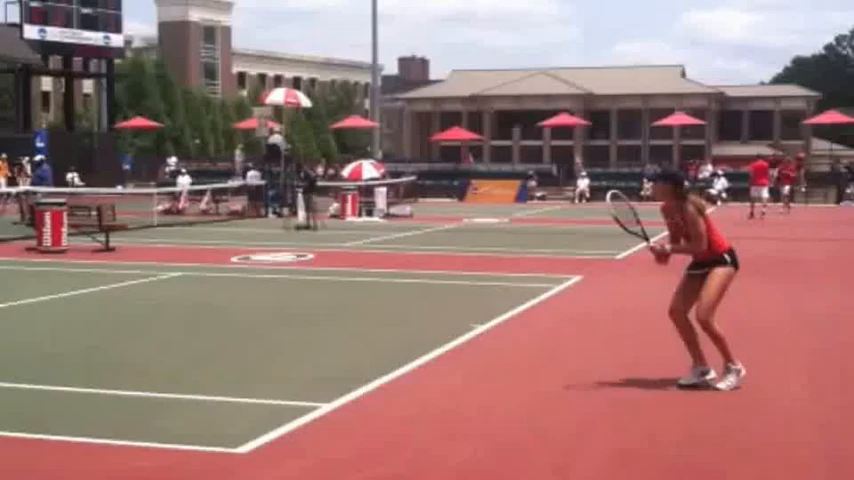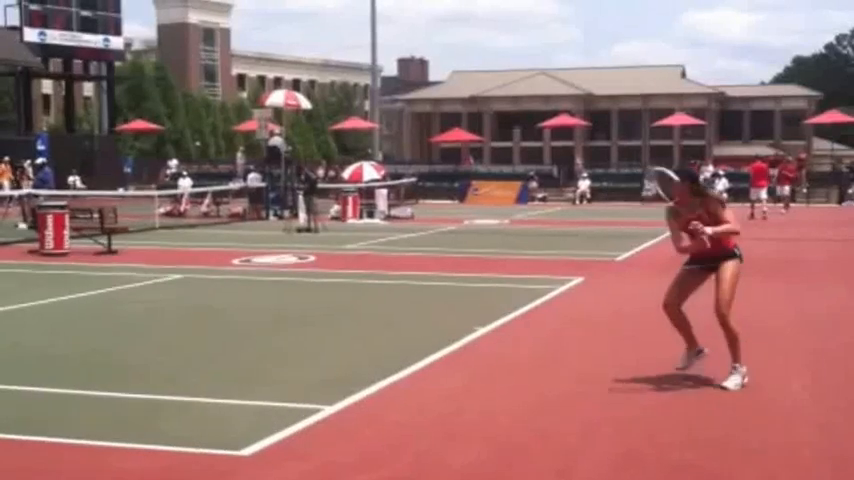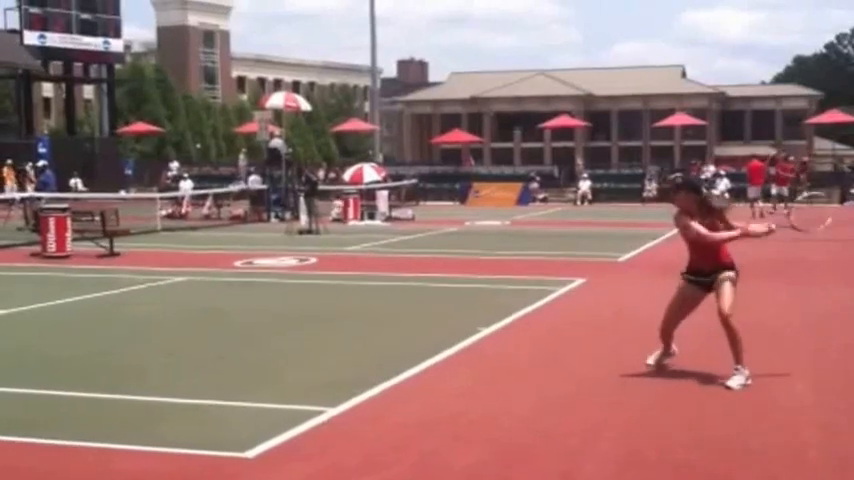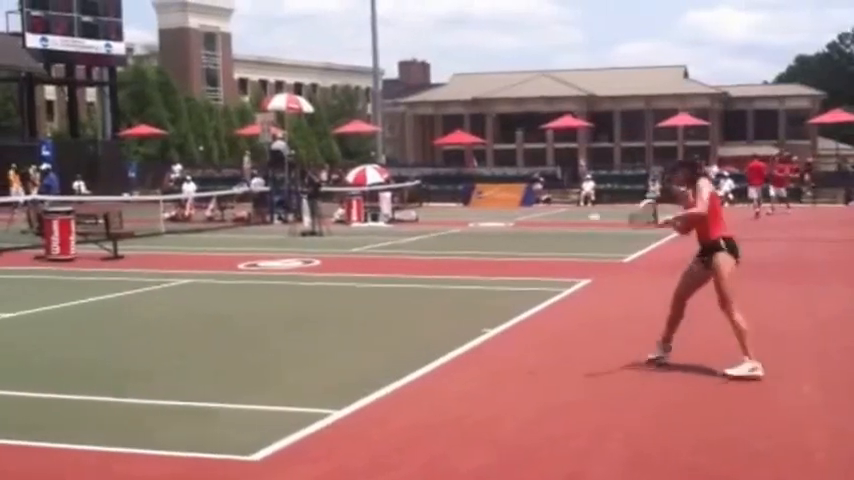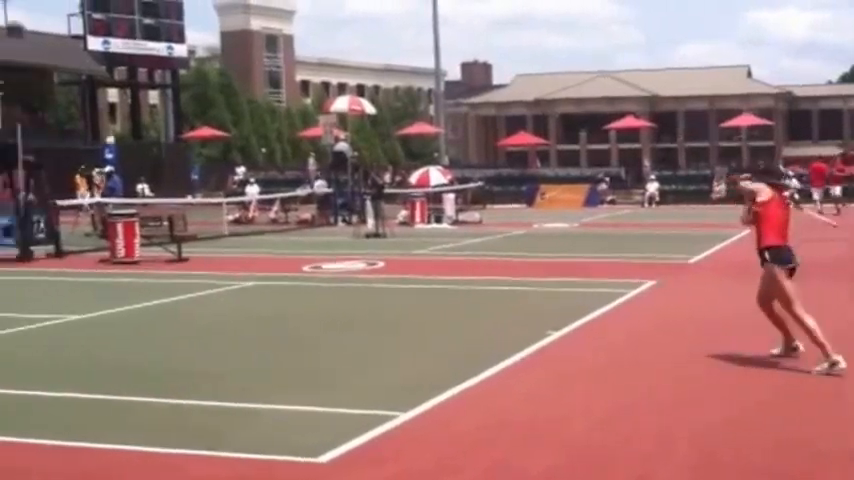
dt=0.2s
person 1, frame 1
left shoulder: (689, 207)
right shoulder: (666, 210)
left elbow: (700, 246)
right elbow: (675, 240)
left wrist: (669, 249)
right wrist: (663, 251)
left hip: (721, 260)
right hip: (700, 263)
left knee: (703, 317)
right knee: (676, 311)
left ankle: (734, 367)
right ankle: (701, 368)
person 1, frame 2
left shoulder: (710, 200)
right shoulder: (674, 211)
left elbow: (734, 227)
right elbow: (679, 246)
left wrist: (709, 231)
right wrist: (696, 244)
left hip: (726, 256)
right hip: (699, 259)
left knee: (721, 312)
right knee: (669, 304)
left ankle: (739, 368)
right ankle: (694, 348)
person 1, frame 3
left shoulder: (715, 211)
right shoulder: (681, 217)
left elbow: (732, 229)
right elbow: (707, 239)
left wrist: (757, 228)
right wrist: (742, 232)
left hip: (723, 270)
right hip: (697, 274)
left knee: (725, 313)
right knee: (666, 325)
left ankle: (741, 370)
right ankle: (666, 350)
person 1, frame 4
left shoulder: (703, 184)
right shoulder: (687, 194)
left elbow: (702, 211)
right elbow: (684, 229)
left wrist: (671, 220)
left hip: (722, 246)
right hip: (707, 250)
left knee: (726, 305)
right knee: (679, 297)
left ankle: (751, 362)
right ankle: (664, 346)
person 1, frame 5
left shoulder: (762, 190)
right shoulder: (779, 198)
right elbow: (747, 220)
right wrist: (750, 202)
left hip: (774, 256)
right hip: (782, 255)
left knee: (796, 311)
right knee: (763, 301)
left ankle: (833, 357)
right ankle: (790, 343)
